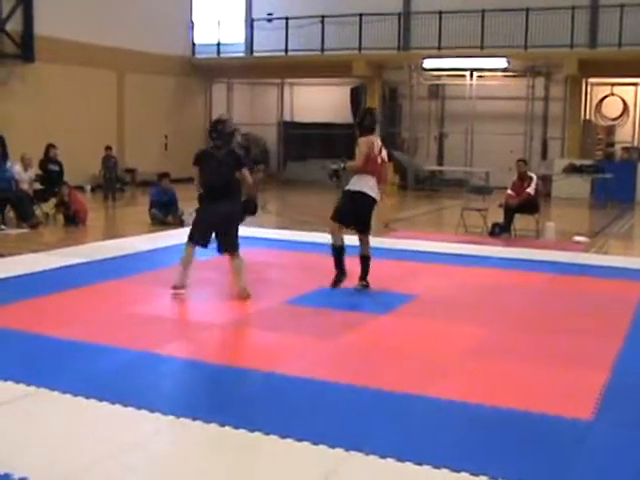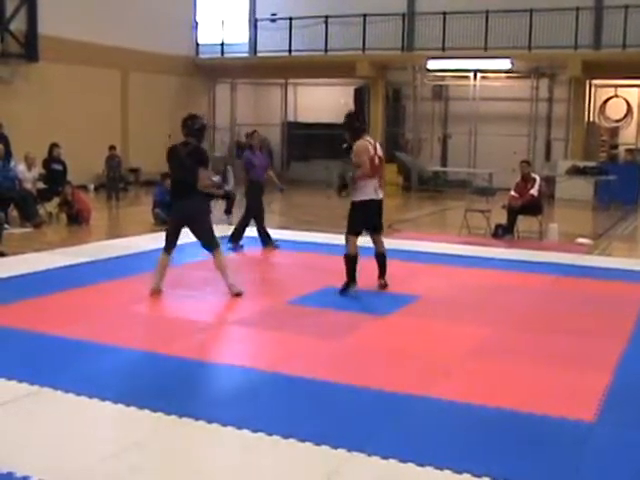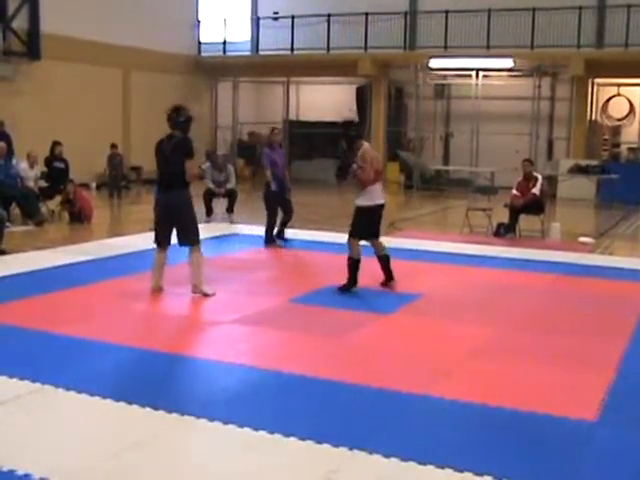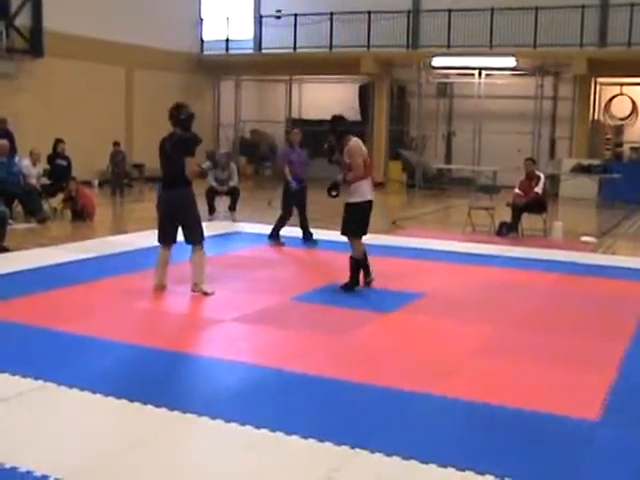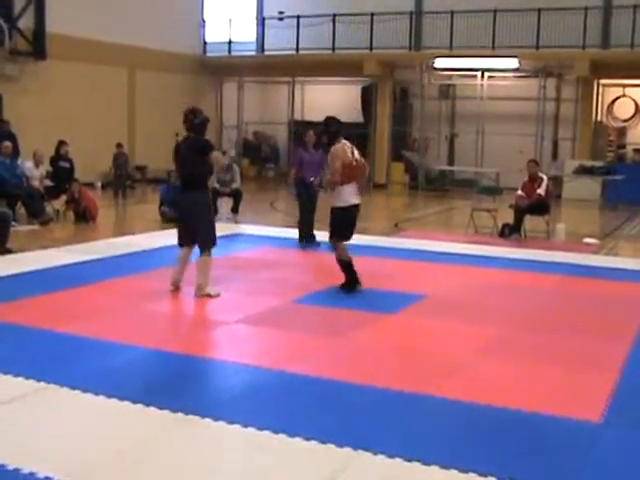
dt=0.3s
person 1, frame 1
left shoulder: (202, 156)
right shoulder: (235, 156)
left elbow: (199, 185)
right elbow: (249, 183)
right wrist: (252, 197)
left hip: (208, 206)
right hip: (230, 206)
left knee: (192, 243)
right knee: (232, 251)
left ankle: (181, 281)
right ankle: (242, 289)
person 1, frame 2
left shoulder: (172, 151)
right shoulder: (200, 153)
left elbow: (173, 175)
right elbow: (202, 184)
right wrist: (215, 181)
left hip: (176, 204)
right hip: (195, 204)
left knee: (168, 248)
right knee: (214, 247)
left ankle: (155, 285)
right ankle: (231, 286)
person 1, frame 3
left shoulder: (160, 144)
right shoulder: (185, 144)
right elbow: (190, 175)
left hip: (162, 197)
right hip: (180, 197)
left knee: (162, 244)
right knee: (193, 243)
left ankle: (156, 284)
right ankle: (197, 285)
person 1, frame 4
left shoulder: (164, 142)
right shoulder: (186, 141)
right elbow: (190, 173)
left hip: (166, 194)
right hip: (183, 194)
left knee: (166, 242)
right knee: (197, 242)
left ankle: (159, 282)
right ankle: (197, 284)
person 1, frame 5
left shoulder: (179, 146)
right shoulder: (201, 143)
left hip: (183, 198)
right hip: (200, 197)
left knee: (187, 244)
right knee: (206, 246)
left ankle: (176, 278)
right ankle: (202, 287)
person 2, frame 1
left shoulder: (364, 141)
right shoulder: (381, 148)
left elbow: (358, 164)
right elbow: (384, 179)
left wrist: (342, 167)
left hip: (357, 190)
right hip: (372, 195)
left knee: (336, 227)
right knee: (364, 237)
left ankle: (340, 271)
right ankle: (363, 278)
person 2, frame 2
left shoulder: (359, 145)
right shoulder: (375, 144)
left elbow: (365, 170)
left wrist: (351, 177)
left hip: (362, 196)
right hip: (376, 196)
left knee: (351, 237)
right knee: (376, 236)
left ankle: (350, 279)
right ankle: (382, 277)
person 2, frame 3
left shoulder: (364, 151)
right shoulder: (363, 150)
left elbow: (368, 176)
left wrist: (353, 170)
left hip: (369, 201)
right hip: (373, 200)
left knee: (354, 240)
right knee: (374, 240)
left ankle: (351, 281)
right ankle: (389, 278)
person 2, frame 4
left shoulder: (352, 146)
right shoulder: (353, 143)
left elbow: (358, 173)
left wrist: (341, 180)
right wrist: (337, 157)
left hip: (359, 198)
right hip: (359, 197)
left knee: (354, 238)
right knee: (354, 237)
left ankle: (354, 281)
right ankle: (366, 274)
person 2, frame 5
left shoulder: (336, 150)
right shoulder: (350, 148)
left elbow: (333, 179)
right elbow: (364, 170)
left hip: (342, 202)
right hip: (352, 201)
left knee: (336, 243)
right knee: (338, 241)
left ankle: (352, 280)
right ankle: (351, 280)
